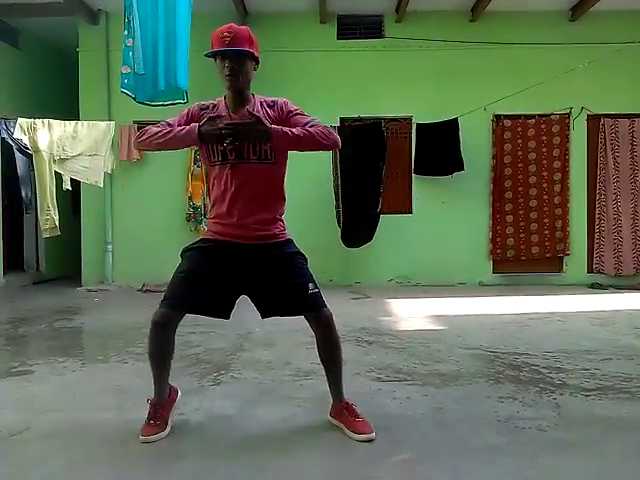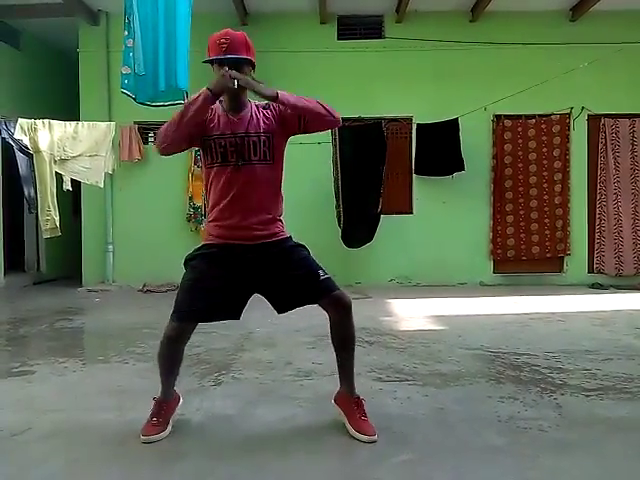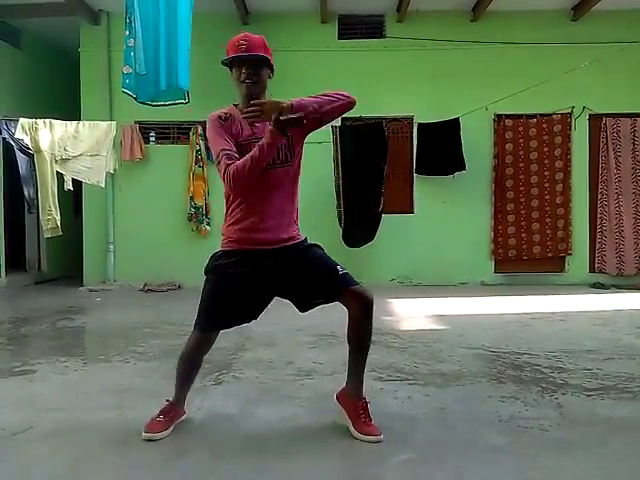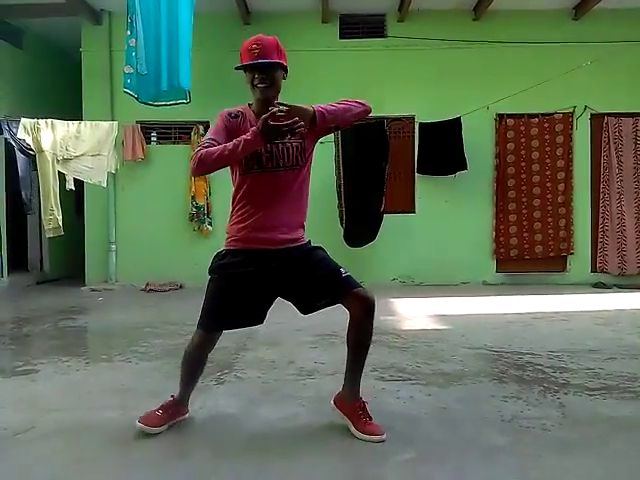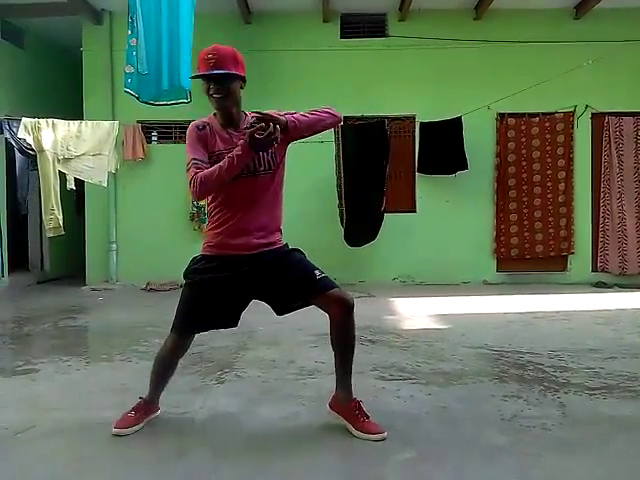
dt=0.2s
person 1, frame 1
left shoulder: (278, 111)
right shoulder: (202, 115)
left elbow: (331, 140)
right elbow: (143, 140)
left wrist: (270, 131)
right wrist: (200, 131)
left hip: (272, 244)
right hip: (218, 244)
left knee: (322, 318)
right knee: (162, 320)
left ankle: (340, 405)
right ankle: (162, 397)
person 1, frame 2
left shoulder: (275, 113)
right shoulder: (203, 115)
left elbow: (331, 121)
right elbow: (162, 145)
left wrist: (270, 94)
right wrist: (207, 95)
left hip: (273, 243)
right hip: (220, 248)
left knee: (339, 304)
right knee: (177, 330)
left ankle: (348, 397)
right ankle: (166, 399)
person 1, frame 3
left shoulder: (293, 115)
right shoulder: (221, 122)
left elbow: (347, 100)
right elbow: (236, 180)
left wrist: (285, 108)
right wrist: (275, 134)
left hip: (291, 247)
right hip: (239, 253)
left knee: (361, 300)
right knee: (201, 338)
left ankle: (353, 395)
right ankle: (176, 405)
person 1, frame 4
left shoulder: (304, 121)
right shoulder: (231, 120)
left elbow: (362, 108)
right elbow: (198, 165)
left wrist: (311, 115)
right wrist: (257, 136)
left hip: (295, 249)
right hip: (243, 253)
left knee: (363, 303)
right knee: (206, 336)
left ankle: (350, 397)
right ankle: (179, 403)
person 1, frame 5
left shoulder: (275, 125)
right shoulder: (200, 130)
left elbow: (332, 116)
right elbow: (199, 187)
left wrist: (284, 124)
right wrist: (246, 149)
left hip: (272, 251)
right hip: (221, 257)
left knee: (341, 304)
right knee: (179, 338)
left ankle: (344, 399)
right ankle: (149, 401)
